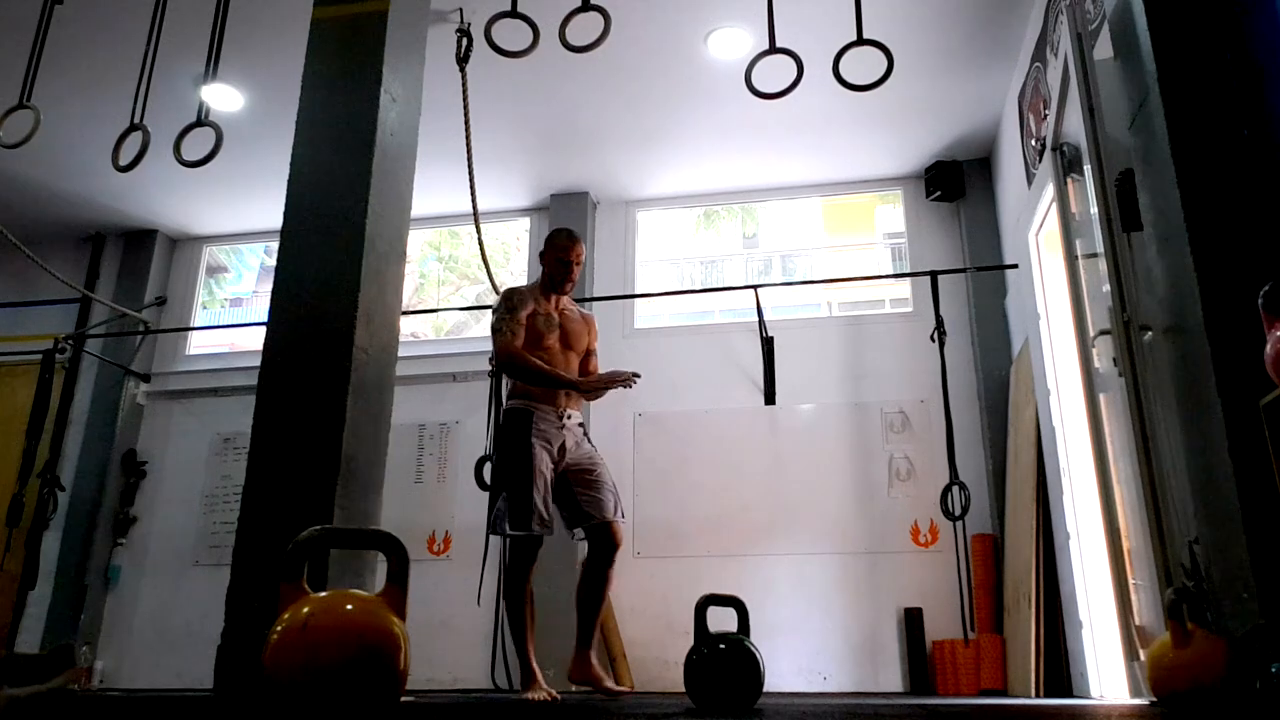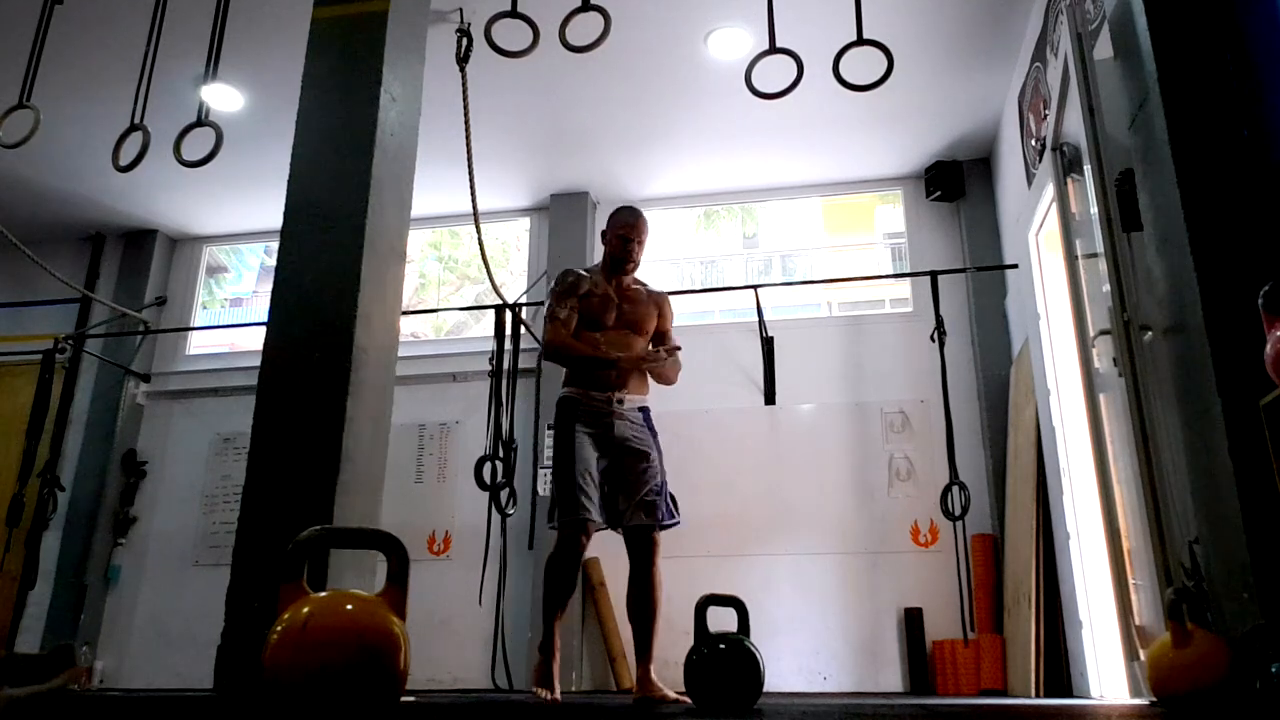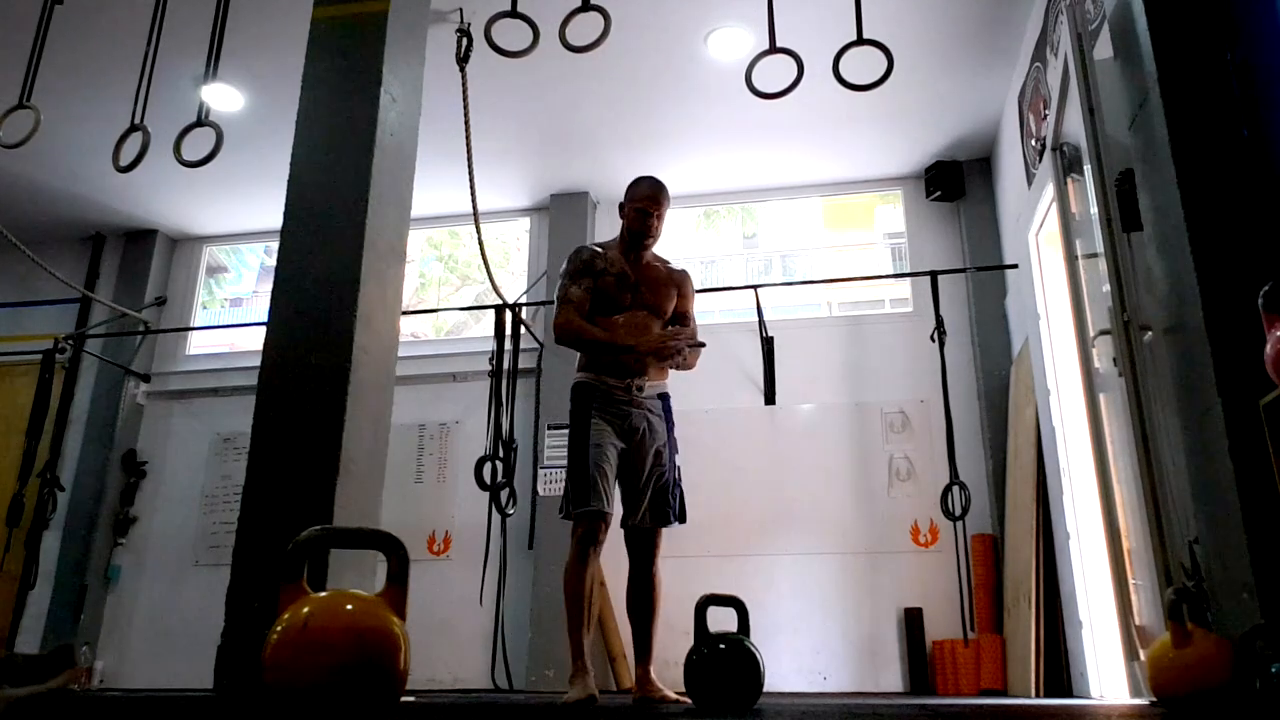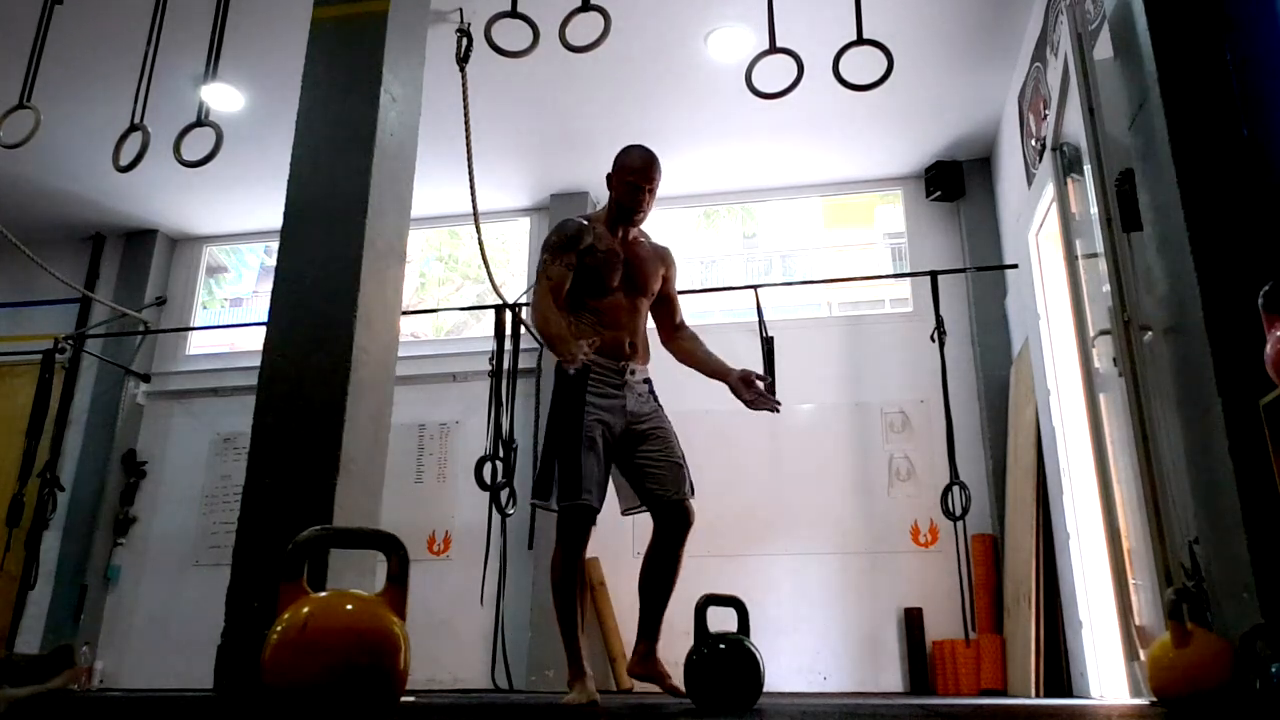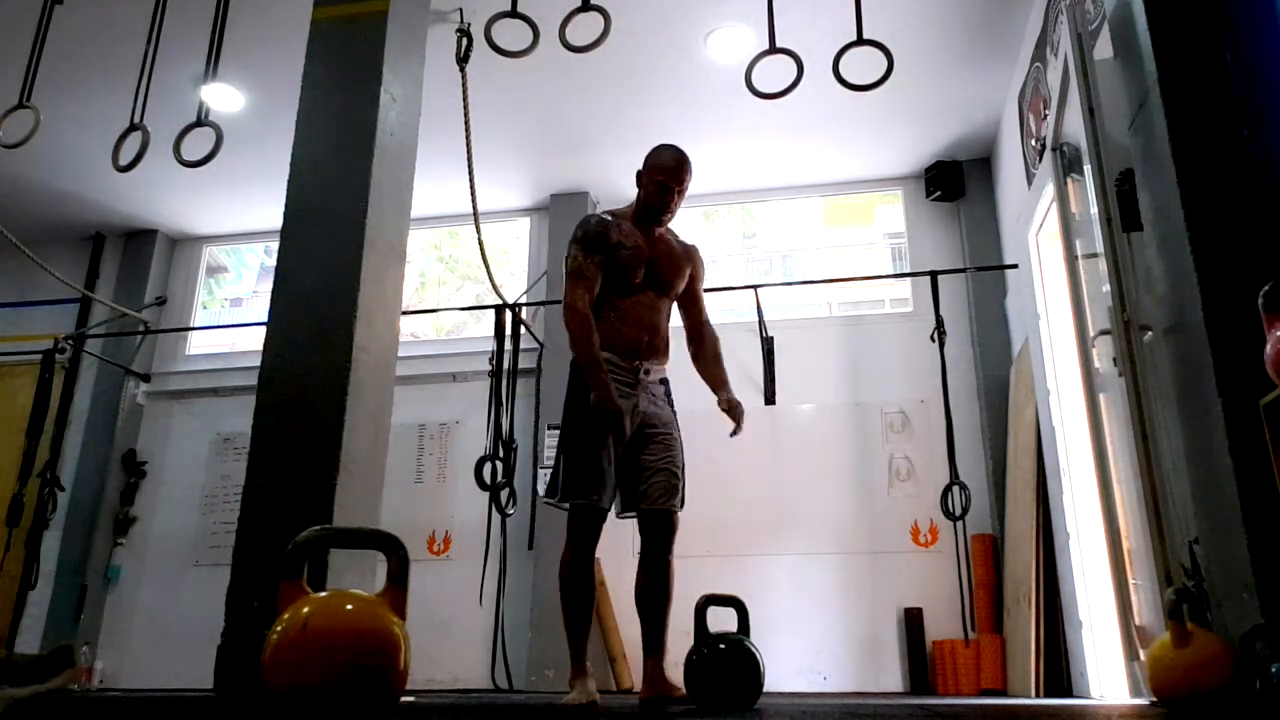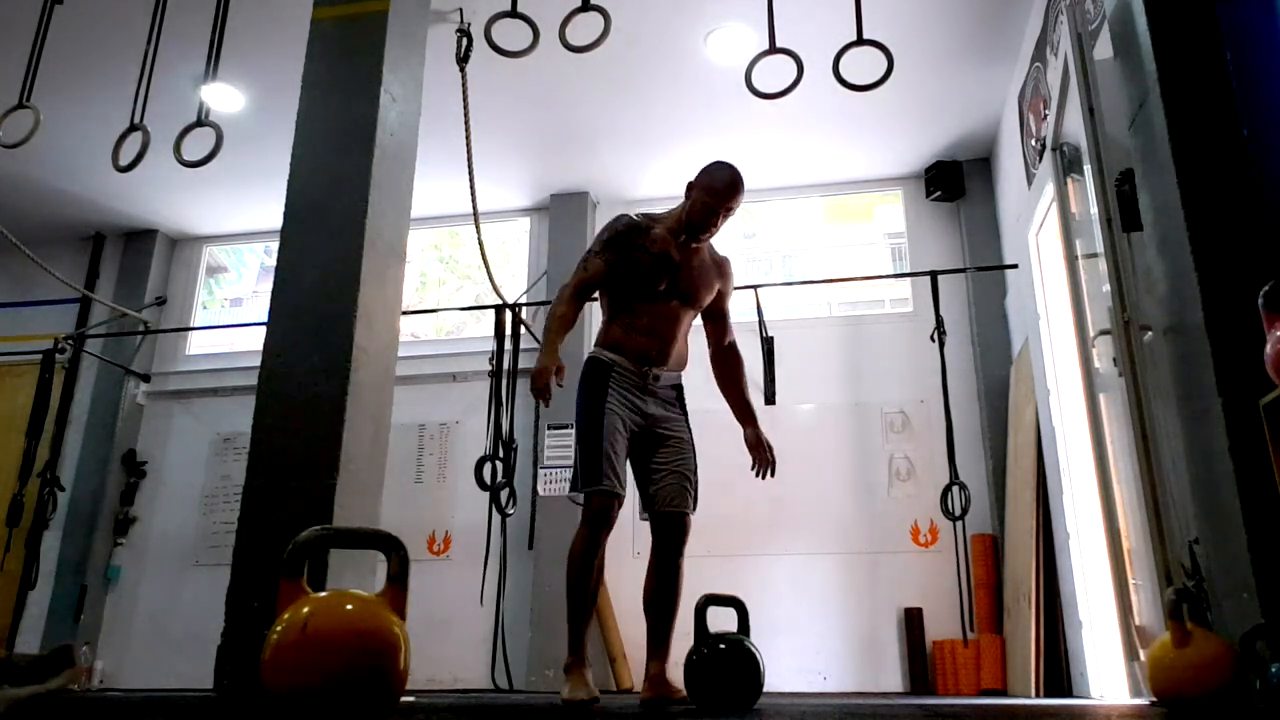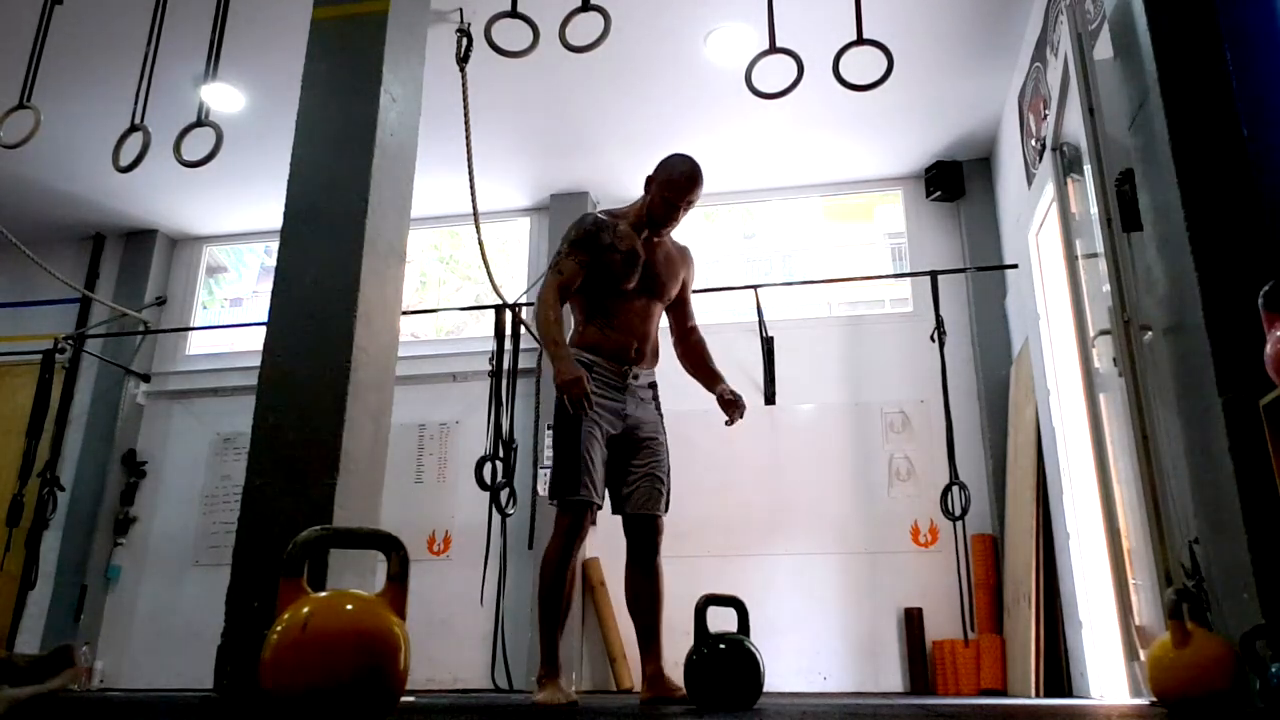
dt=0.4s
person 1, frame 1
left shoulder: (585, 320)
right shoulder: (517, 302)
right elbow: (507, 357)
left wrist: (601, 384)
right wrist: (582, 378)
left hip: (574, 430)
right hip: (530, 424)
left knee: (608, 536)
right knee: (525, 549)
left ankle: (584, 660)
right ankle: (530, 675)
person 1, frame 2
left shoulder: (655, 300)
right shoulder: (574, 284)
left elbow: (672, 373)
right elbow: (553, 344)
left wrist: (657, 359)
right wrist: (619, 358)
left hip: (635, 419)
right hip: (582, 412)
left knee: (646, 543)
right knee: (575, 530)
left ankle: (645, 675)
right ankle: (547, 655)
person 1, frame 3
left shoulder: (676, 278)
right shoulder: (589, 261)
left elbow: (692, 351)
right elbow: (564, 327)
left wrist: (678, 349)
right wrist: (636, 347)
left hip: (653, 406)
right hip: (600, 398)
left knee: (647, 544)
right knee: (591, 528)
left ankle: (645, 675)
right ankle: (580, 671)
person 1, frame 4
left shoulder: (659, 256)
right shoulder: (574, 235)
left elbow: (674, 330)
right elbow: (544, 306)
left wrist: (725, 374)
right wrist: (567, 347)
left hip: (640, 391)
right hip: (586, 386)
left knee: (677, 514)
right knee: (576, 525)
left ankle: (646, 651)
right ankle: (579, 675)
person 1, frame 5
left shoulder: (686, 255)
right shoulder: (599, 231)
left elbow: (698, 327)
right elbow: (579, 310)
left wrist: (722, 390)
right wrist: (602, 386)
left hip: (656, 390)
right hip: (600, 381)
left knee: (662, 526)
right knee: (586, 522)
left ankle: (654, 673)
right ankle: (580, 673)
person 1, frame 6
left shoulder: (718, 269)
right shoulder: (630, 232)
left elbow: (723, 348)
right elbow: (573, 292)
left wrist: (750, 424)
right wrist: (549, 352)
left hip: (668, 395)
right hip: (612, 378)
left knee: (673, 529)
right knee: (600, 510)
left ankle: (656, 674)
right ankle: (575, 663)
person 1, frame 7
left shoulder: (680, 258)
right shoulder: (596, 230)
left elbow: (685, 332)
right elbow: (550, 297)
left wrist: (719, 385)
right wrist: (561, 359)
left hip: (643, 395)
right hip: (590, 383)
left knee: (647, 534)
right knee: (573, 522)
left ankle: (654, 675)
right ankle: (549, 674)
